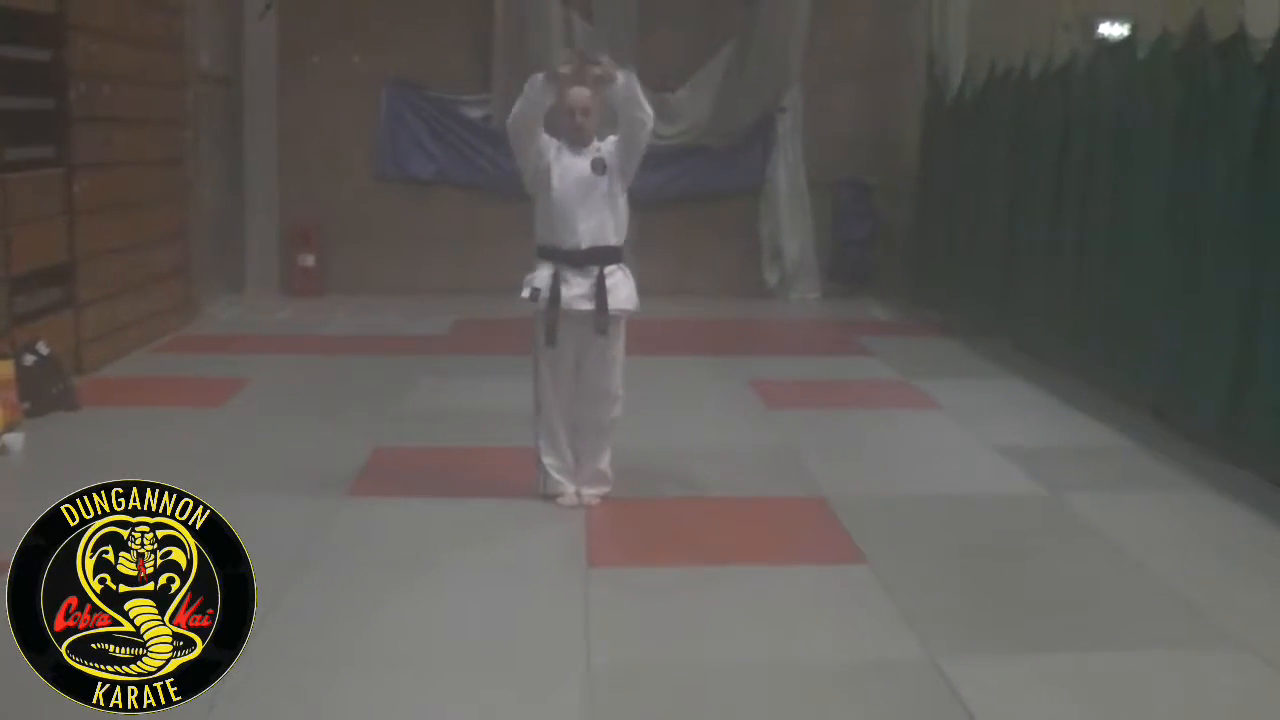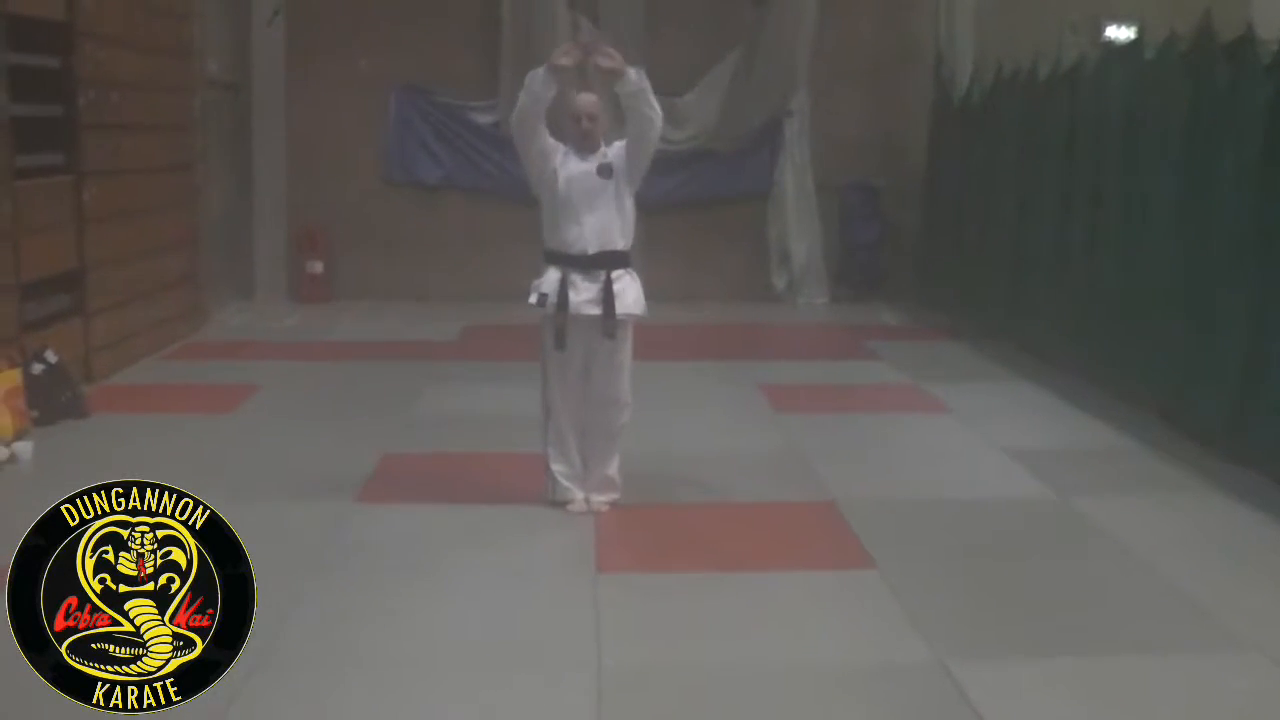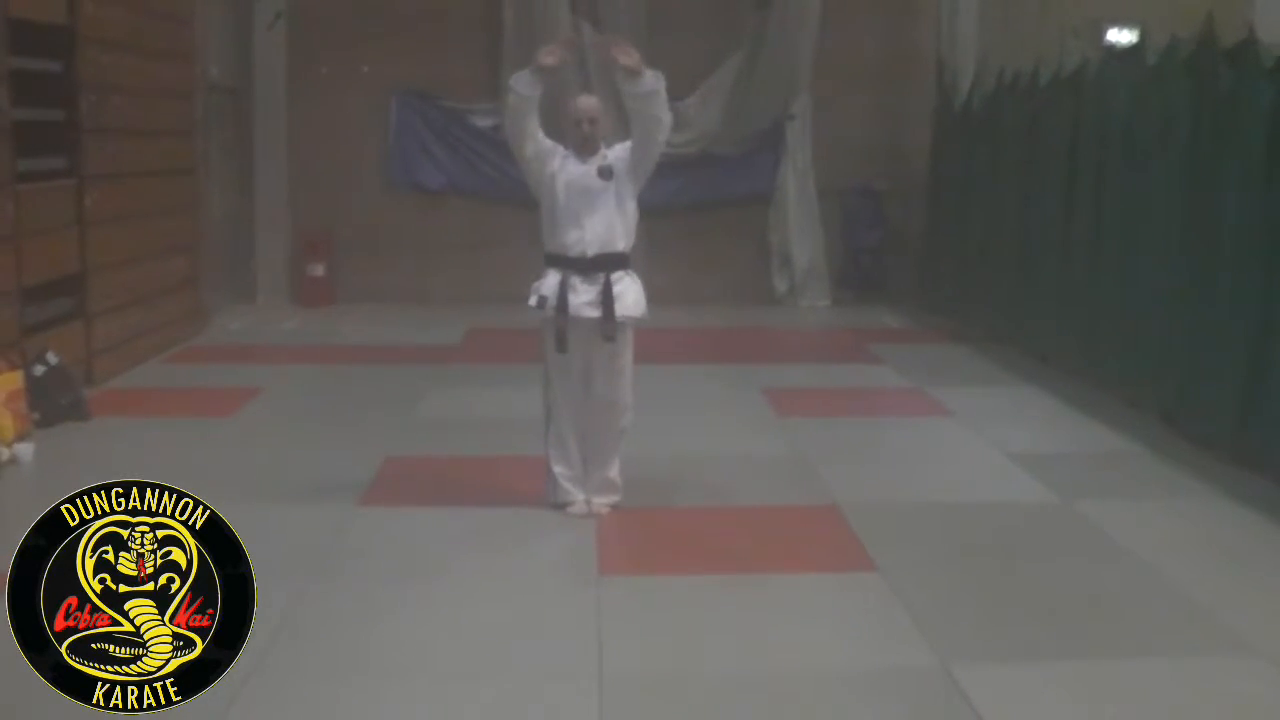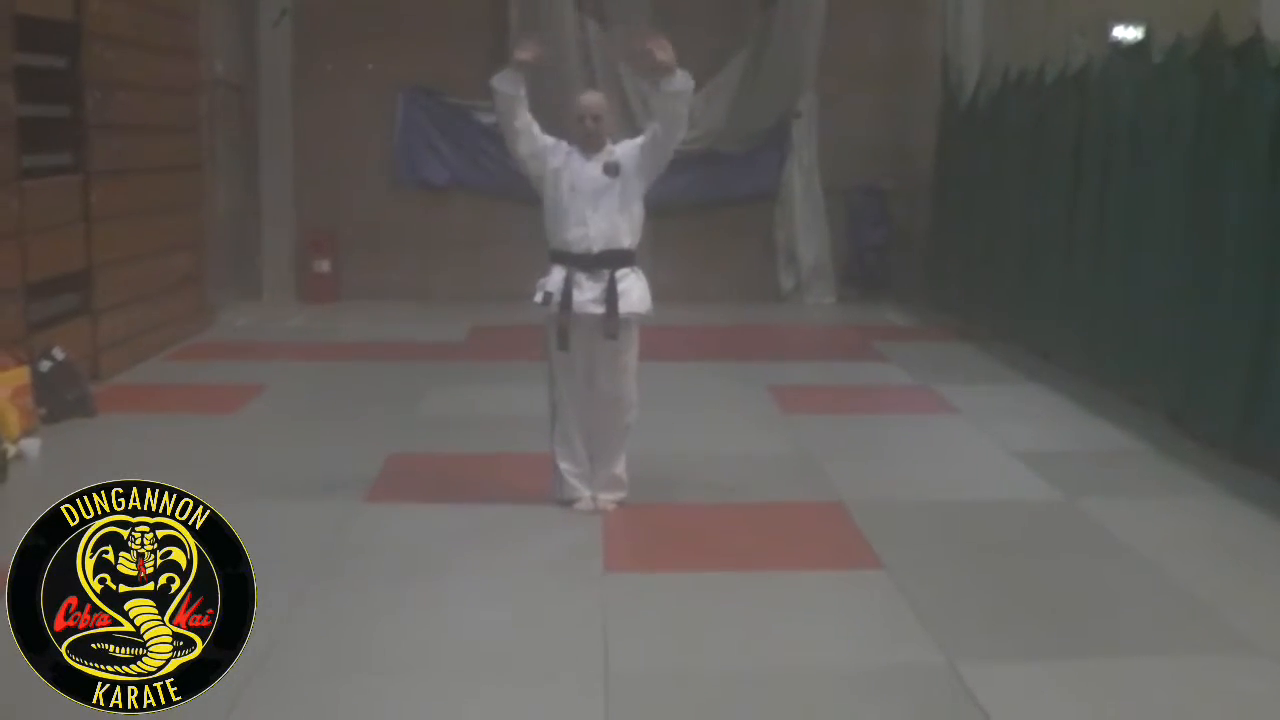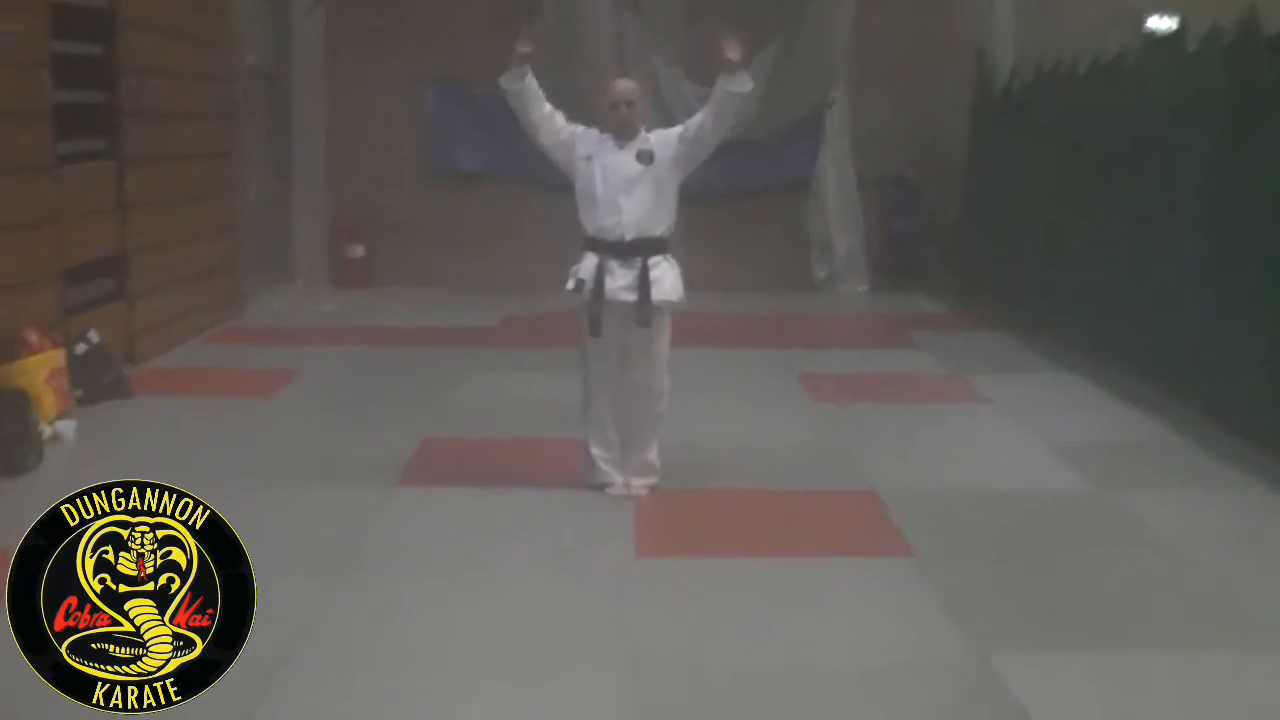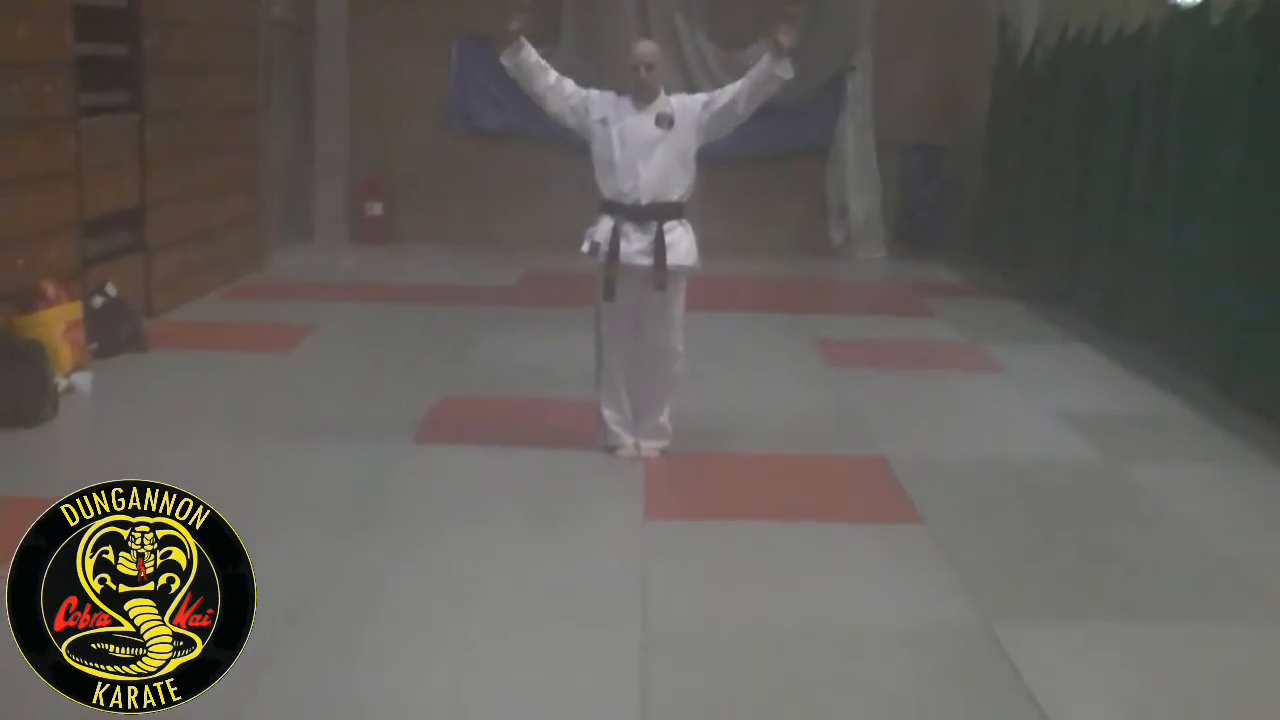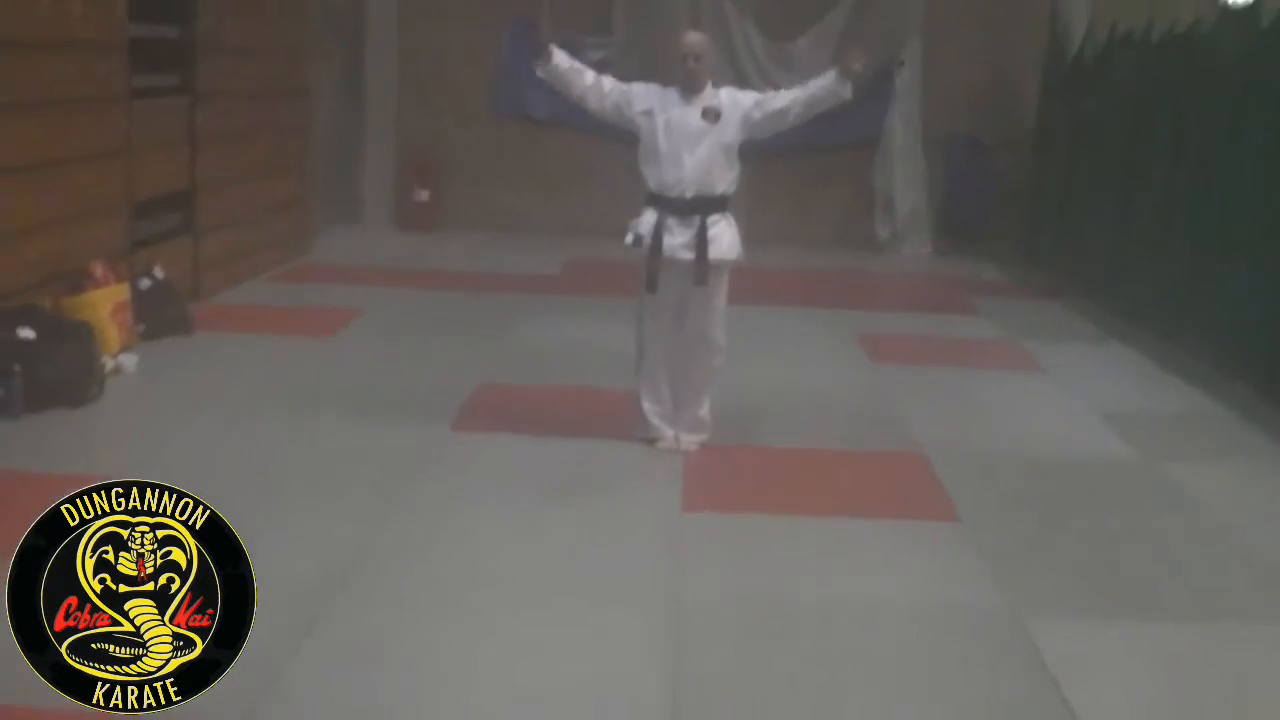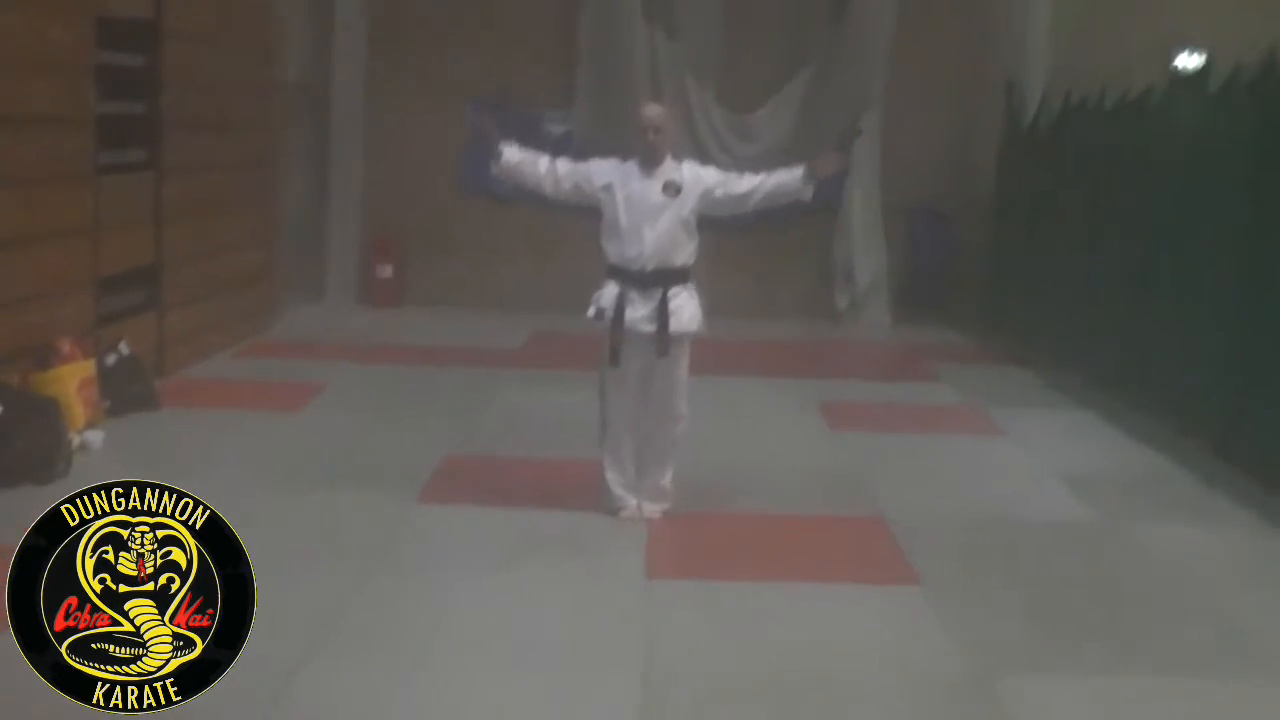
dt=0.2s
person 1, frame 1
left shoulder: (615, 154)
right shoulder: (544, 156)
left elbow: (640, 123)
right elbow: (521, 126)
left wrist: (613, 81)
right wrist: (549, 83)
left hip: (606, 283)
right hip: (555, 283)
left knee: (601, 390)
right knee: (555, 389)
left ankle: (591, 478)
right ankle: (560, 479)
person 1, frame 2
left shoulder: (623, 160)
right shoulder: (551, 161)
left elbow: (647, 123)
right elbow: (526, 125)
left wrist: (623, 77)
right wrist: (551, 75)
left hip: (614, 289)
right hip: (563, 288)
left knee: (610, 395)
right knee: (563, 395)
left ankle: (600, 484)
right ankle: (569, 485)
person 1, frame 3
left shoulder: (626, 164)
right shoulder: (549, 164)
left elbow: (654, 126)
right elbow: (521, 127)
left wrist: (638, 77)
right wrist: (537, 76)
left hip: (613, 291)
right hip: (563, 291)
left knee: (611, 397)
right knee: (564, 397)
left ankle: (601, 487)
right ankle: (571, 488)
person 1, frame 4
left shoulder: (634, 159)
right shoulder: (552, 159)
left elbow: (670, 126)
right elbow: (515, 124)
left wrist: (668, 74)
right wrist: (515, 73)
left hip: (618, 288)
right hip: (568, 288)
left knee: (615, 394)
right knee: (569, 394)
left ankle: (607, 483)
right ankle: (576, 484)
person 1, frame 5
left shoulder: (670, 146)
right shoulder: (582, 145)
left elbow: (714, 121)
right elbow: (538, 116)
left wrist: (733, 74)
right wrist: (521, 69)
left hip: (650, 275)
right hip: (600, 273)
left knee: (647, 381)
right knee: (602, 381)
left ankle: (639, 468)
right ankle: (607, 470)
person 1, frame 6
left shoulder: (690, 111)
right shoulder: (599, 107)
left elbow: (741, 96)
right elbow: (549, 86)
left wrist: (778, 56)
right wrist: (516, 43)
left hip: (667, 240)
right hip: (617, 238)
left knee: (662, 344)
right knee: (616, 342)
left ankle: (650, 431)
right ankle: (620, 431)
person 1, frame 7
left shoulder: (736, 105)
right shoulder: (646, 99)
left elbow: (790, 103)
right elbow: (591, 87)
left wrist: (841, 78)
right wrist: (548, 54)
left hip: (710, 233)
right hip: (662, 229)
left knee: (704, 336)
right knee: (658, 332)
left ankle: (691, 422)
right ankle: (661, 422)
person 1, frame 8
left shoulder: (695, 178)
right shoulder: (606, 174)
left elbow: (752, 188)
right elbow: (551, 174)
left wrist: (806, 176)
right wrist: (501, 151)
left hip: (672, 304)
right hip: (624, 302)
left knee: (667, 405)
right knee: (621, 403)
left ankle: (653, 491)
right ankle: (624, 492)
